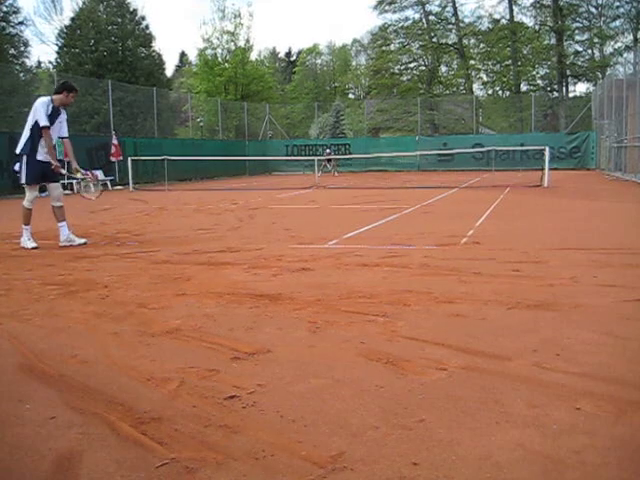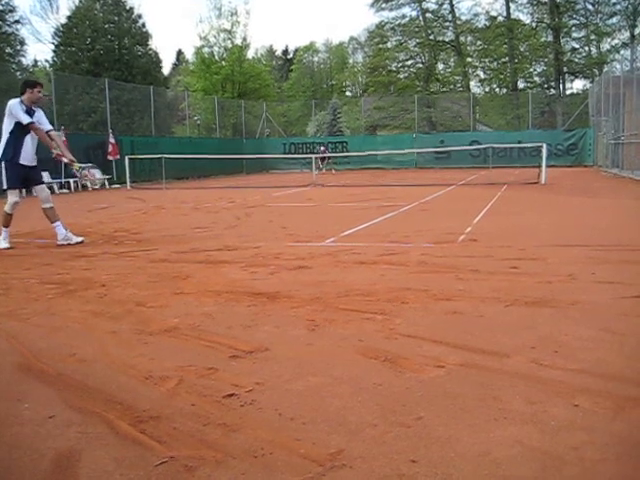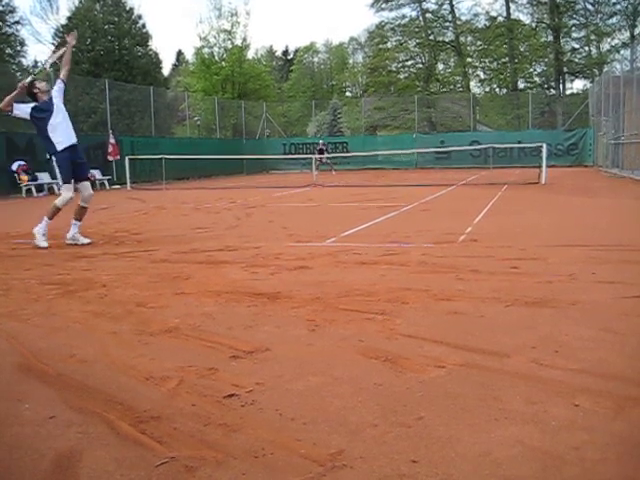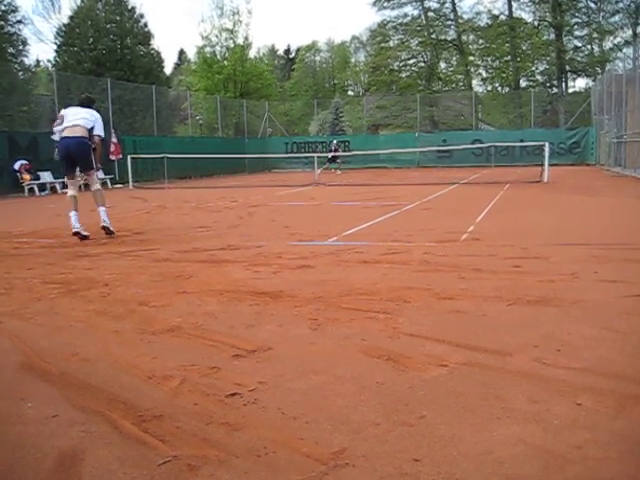
dt=1s
person 1, frame 1
left shoulder: (62, 113)
right shoulder: (42, 103)
left elbow: (65, 139)
right elbow: (45, 132)
left wrist: (73, 162)
right wrist: (53, 158)
left hip: (48, 158)
right hip: (31, 155)
left knee: (57, 194)
right knee: (31, 195)
left ankle: (65, 236)
right ankle: (26, 236)
person 1, frame 2
left shoulder: (37, 112)
left elbow: (52, 132)
right elbow: (35, 129)
left wrist: (67, 153)
right wrist: (54, 149)
left hip: (30, 161)
left knee: (45, 196)
right knee: (14, 199)
left ankle: (62, 234)
person 1, frame 3
left shoulder: (55, 96)
right shoulder: (31, 109)
left elbow: (65, 70)
left wrist: (70, 46)
right wrist: (18, 90)
left hip: (74, 149)
right hip: (59, 153)
left knee: (87, 193)
right knee: (68, 195)
left ankle: (73, 233)
right ankle: (42, 228)
person 1, frame 4
left shoulder: (68, 110)
right shoulder: (95, 115)
left elbow: (58, 121)
right elbow: (97, 140)
right wrist: (96, 161)
left hip: (64, 143)
right hip: (81, 142)
left knee: (72, 187)
right knee: (93, 182)
left ankle: (75, 224)
right ankle: (104, 219)
